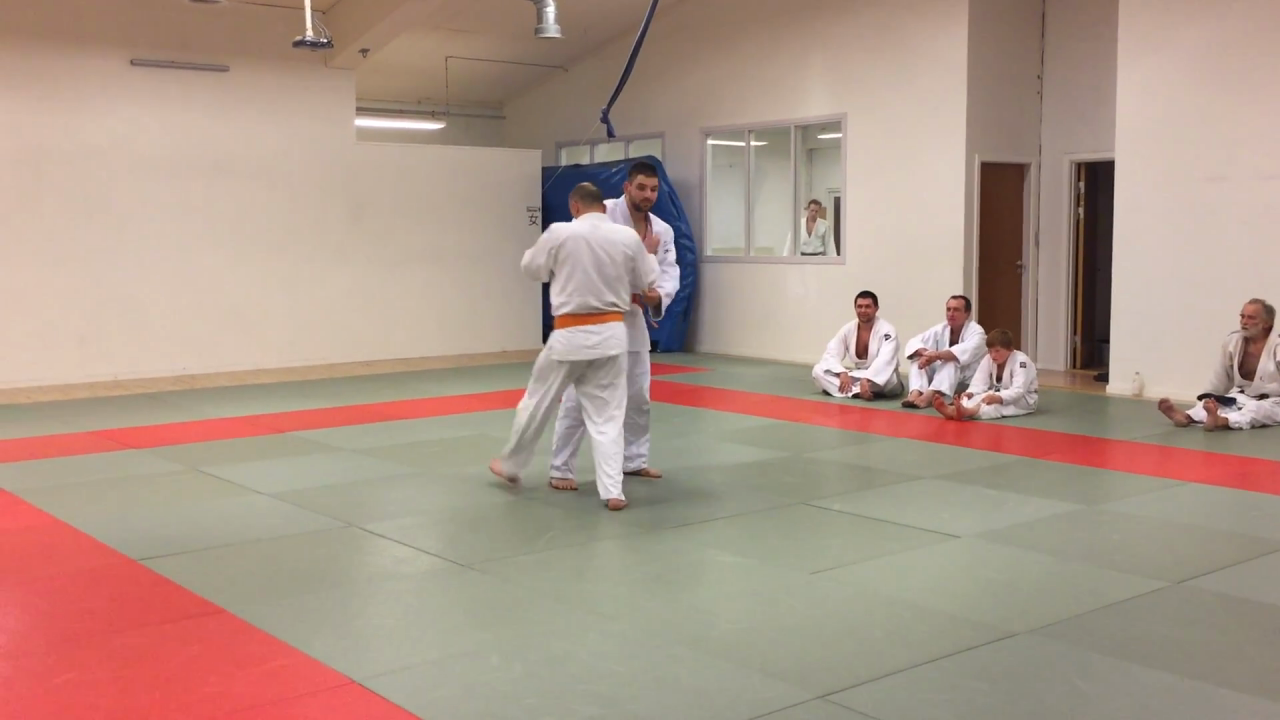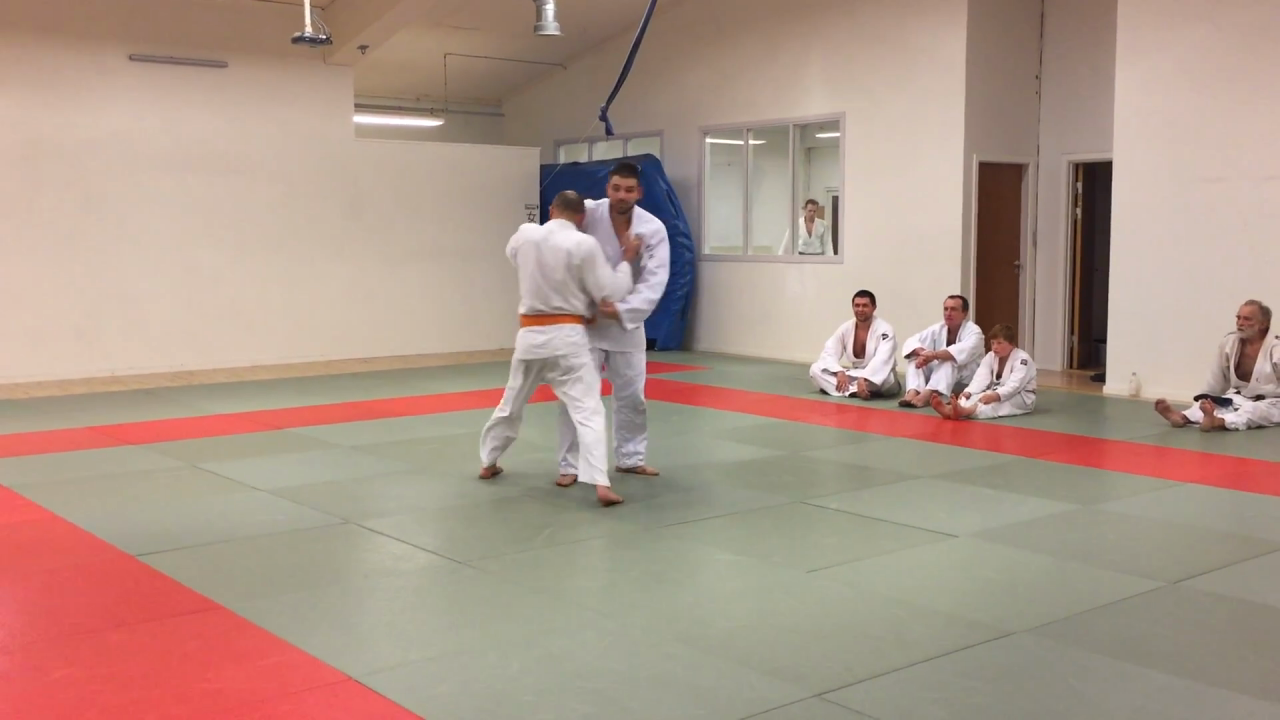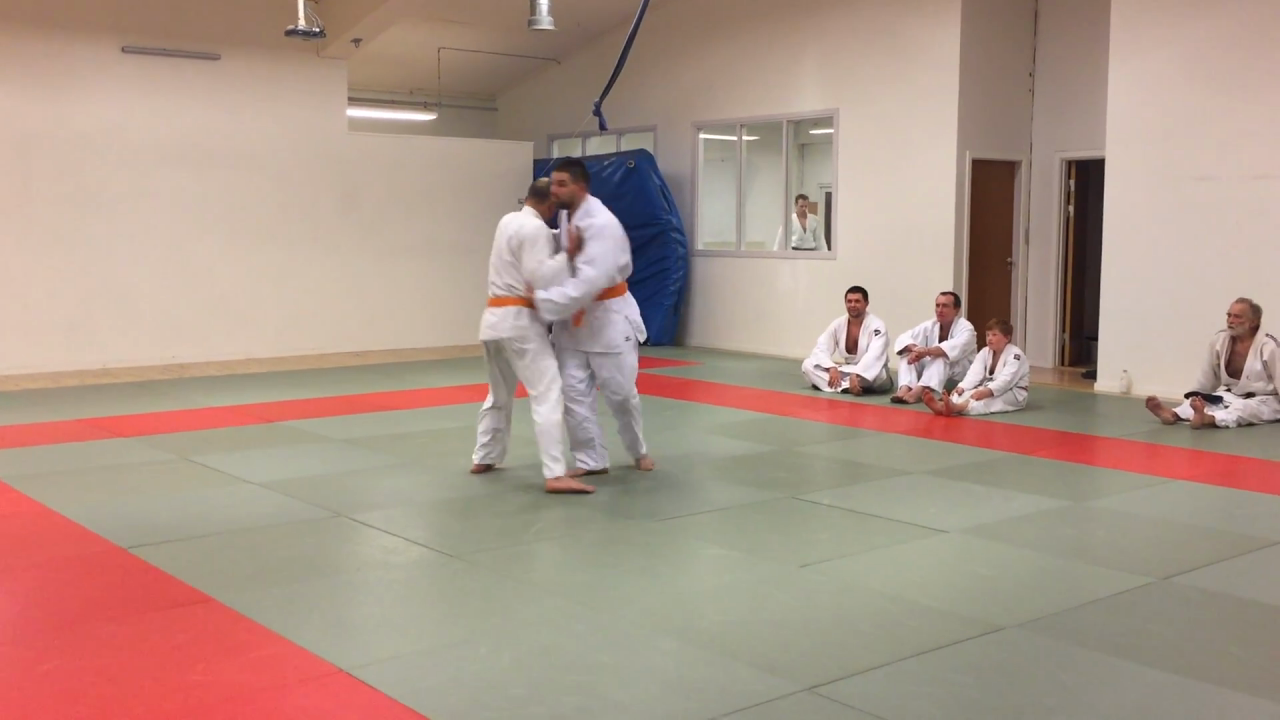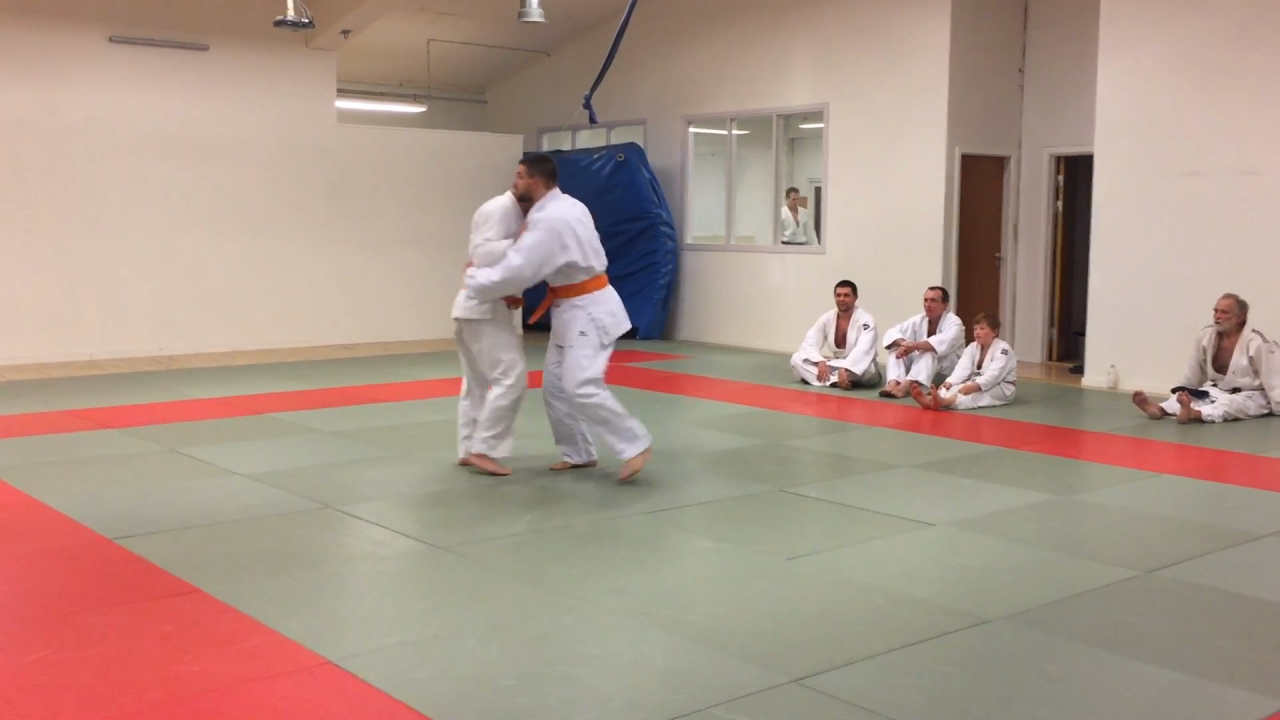
dt=0.2s
person 1, frame 1
left shoulder: (662, 230)
right shoulder: (601, 213)
left elbow: (669, 271)
left wrist: (658, 295)
left hip: (632, 318)
left knee: (637, 397)
right knee: (579, 396)
left ankle: (634, 461)
right ankle: (560, 469)
person 1, frame 2
left shoulder: (654, 229)
right shoulder: (588, 213)
left elbow: (654, 282)
left wrist: (620, 310)
left hip: (625, 319)
left knee: (631, 395)
left ankle: (630, 458)
right ankle: (569, 464)
person 1, frame 3
left shoulder: (604, 226)
right shoulder: (573, 213)
left elbow: (588, 283)
left wrist: (541, 300)
left hip: (610, 314)
right hip: (574, 314)
left knee: (621, 392)
right knee: (573, 391)
left ankle: (637, 450)
right ankle: (590, 460)
person 1, frame 4
left shoulder: (549, 221)
right shoulder: (566, 206)
left elbow: (516, 271)
left wrist: (473, 278)
left hip: (589, 308)
right hip: (571, 306)
left knee: (581, 387)
right knee: (555, 385)
left ankle: (635, 444)
right ankle: (579, 453)
person 2, frame 1
left shoulder: (560, 233)
right shoulder: (629, 237)
left elbow: (531, 268)
right elbow: (648, 284)
right wrist: (649, 254)
left hip: (570, 336)
right hip: (611, 334)
left knee: (536, 405)
right knee: (608, 418)
left ankle: (511, 466)
right ankle: (612, 491)
person 2, frame 2
left shoulder: (525, 234)
right shoulder: (584, 244)
right elbow: (612, 293)
right wrist: (627, 259)
left hip: (531, 335)
right hip: (568, 336)
left knee: (512, 404)
right knee: (588, 410)
left ankle: (488, 462)
right ankle: (601, 483)
person 2, frame 3
left shoulder: (509, 221)
right shoulder: (535, 229)
right elbow: (541, 277)
left hip: (494, 318)
right hip: (519, 320)
left knee: (499, 394)
right knee: (547, 396)
left ankle: (484, 458)
right ankle: (555, 474)
person 2, frame 4
left shoulder: (511, 211)
right shoulder: (500, 210)
right elbow: (483, 256)
left hip: (479, 306)
right hip: (482, 305)
left knee: (477, 383)
right knee: (510, 379)
left ankle: (469, 450)
right ankle: (482, 450)
